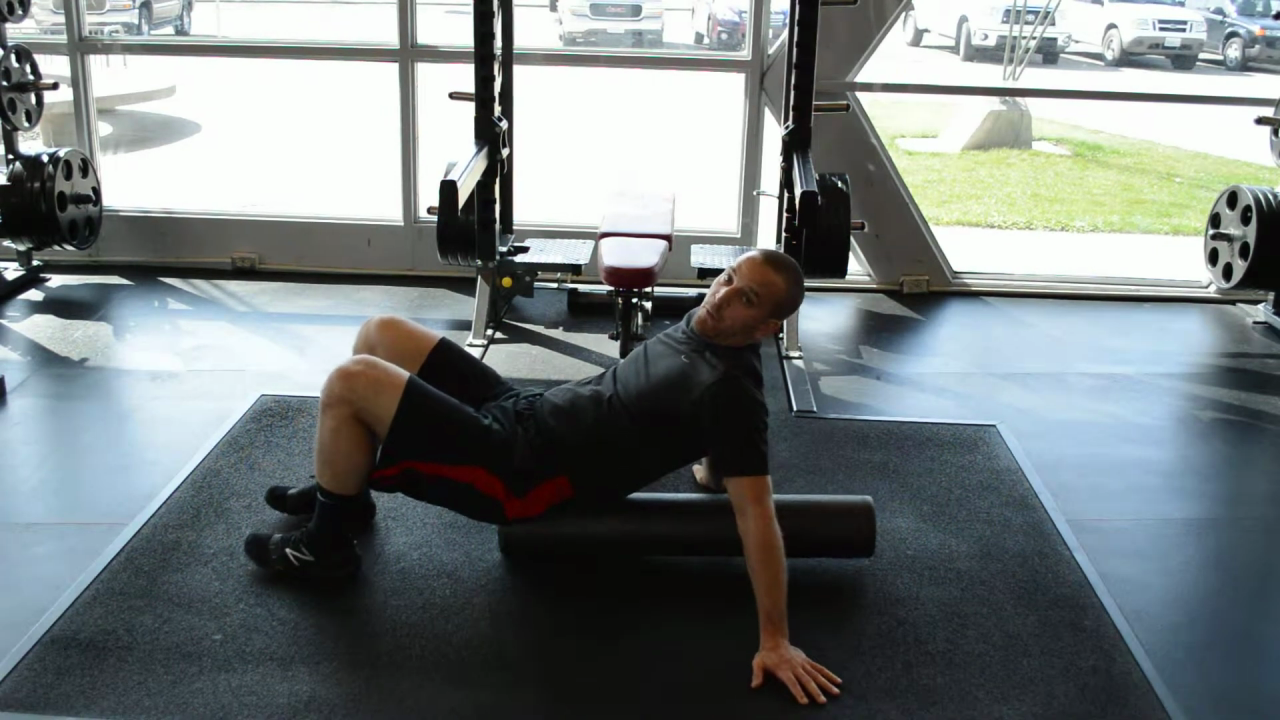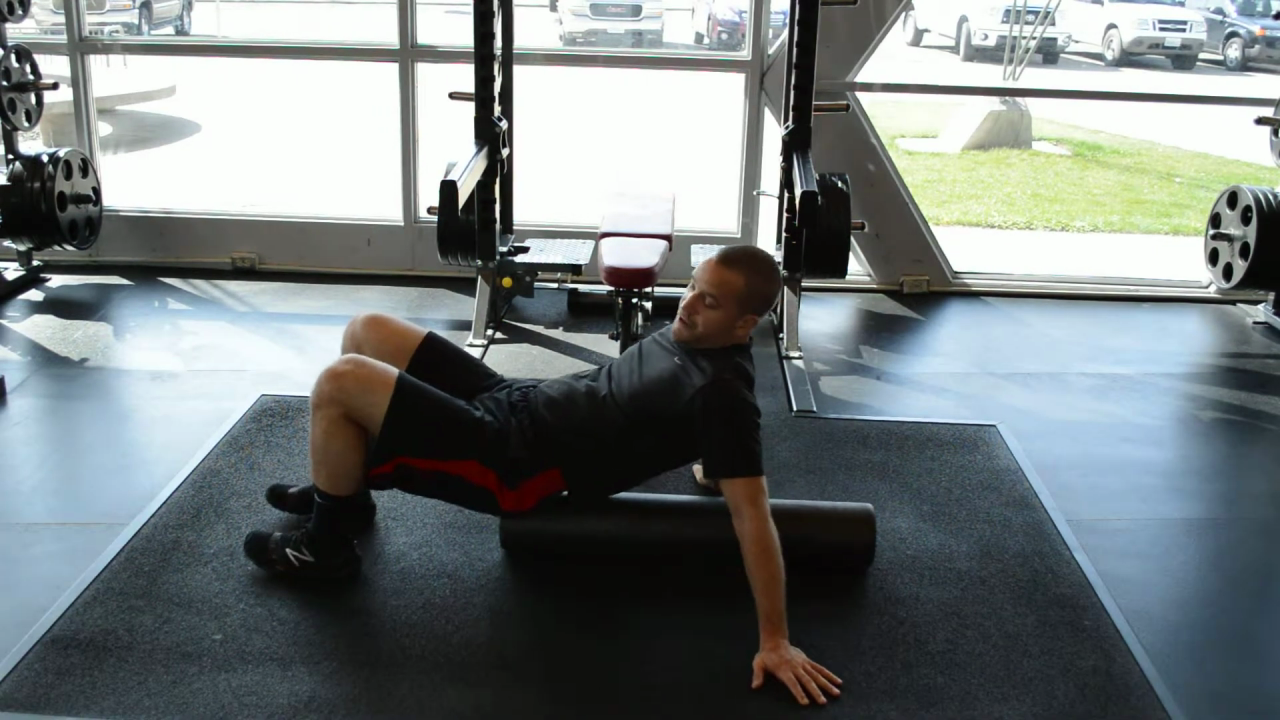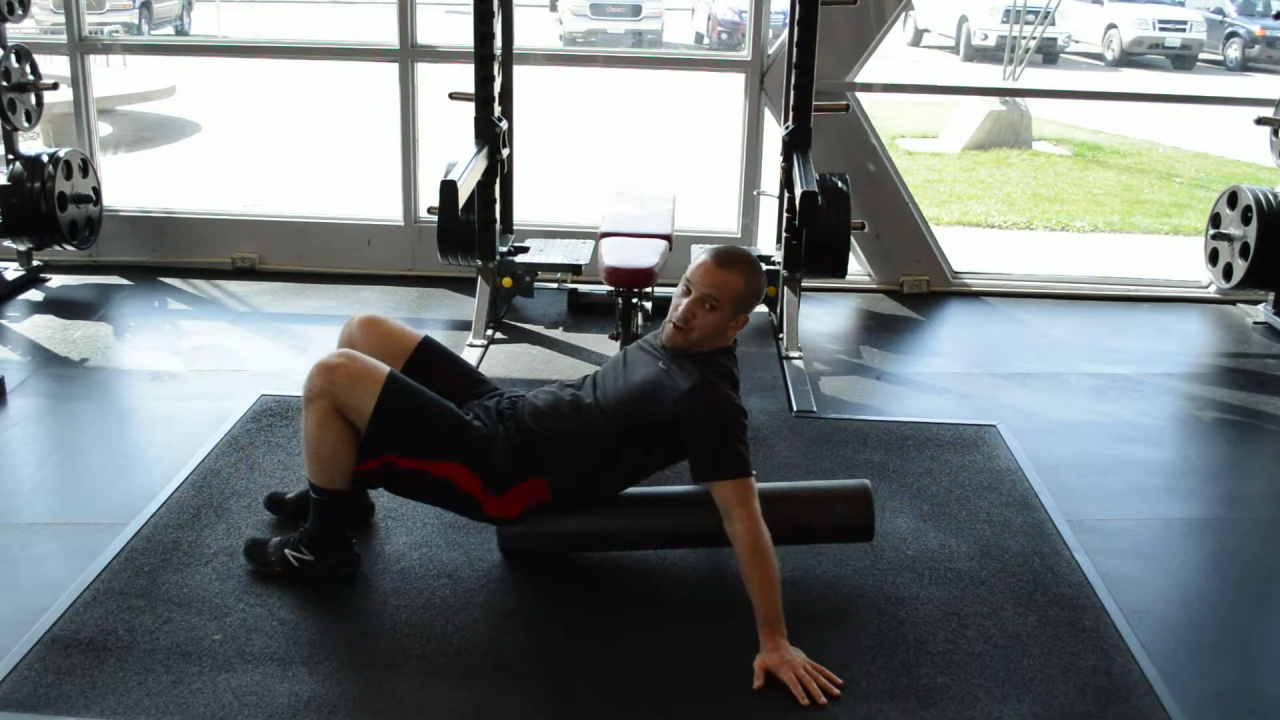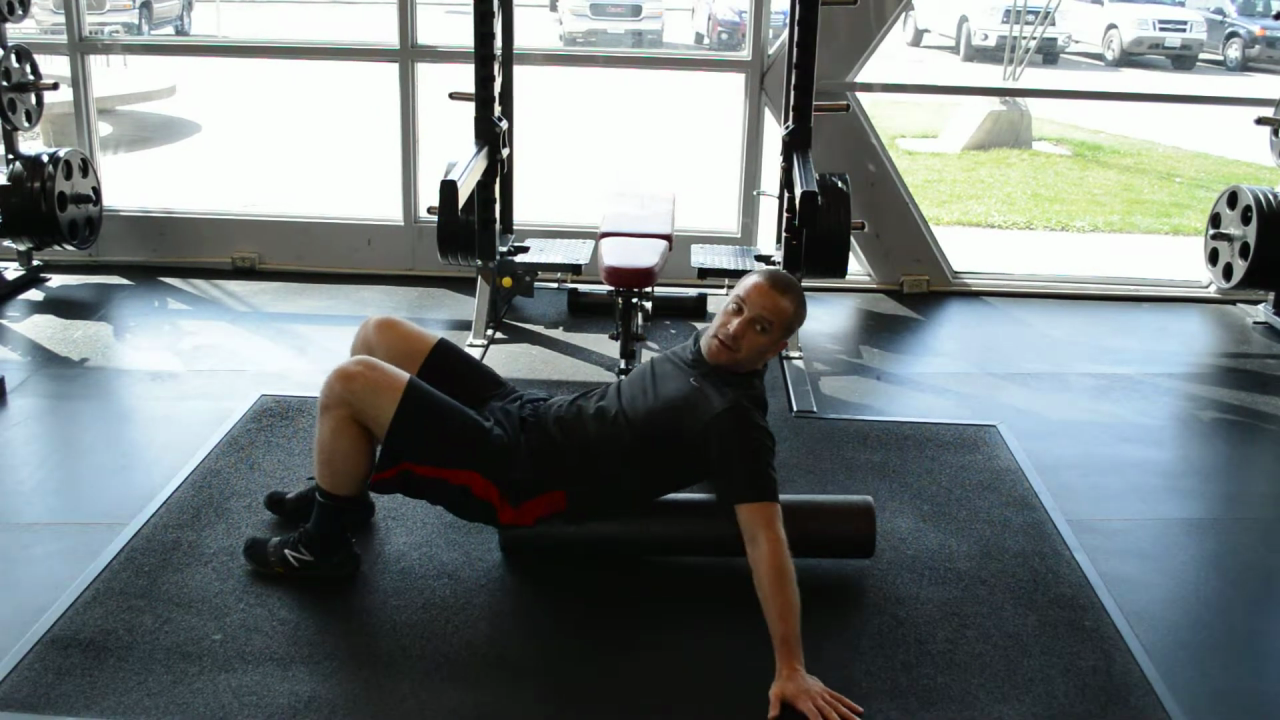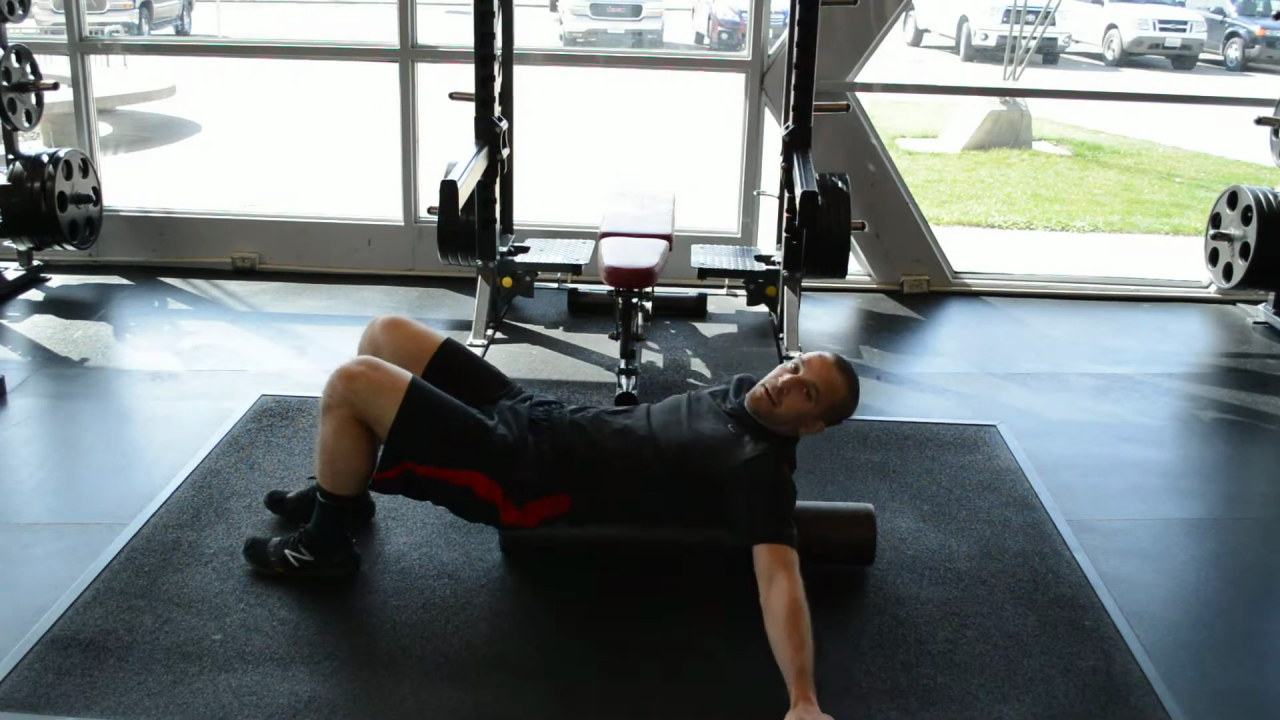
dt=0.4s
person 1, frame 1
left shoulder: (731, 391)
right shoulder: (704, 325)
left elbow: (754, 512)
left wrist: (774, 640)
left hip: (516, 469)
right hip: (520, 412)
left knee: (347, 383)
right knee: (380, 334)
left ankle: (326, 544)
right ankle: (345, 493)
person 1, frame 2
left shoulder: (721, 393)
right shoulder: (697, 328)
left elbow: (751, 515)
left wrist: (774, 641)
left hip: (509, 460)
right hip: (513, 403)
left knee: (337, 386)
right knee: (366, 332)
left ankle: (326, 545)
right ankle: (344, 492)
person 1, frame 3
left shoulder: (705, 398)
right shoulder: (682, 335)
left elbow: (743, 518)
left wrist: (774, 642)
left hip: (497, 468)
right hip: (504, 412)
left knee: (329, 377)
right knee: (362, 332)
left ankle: (324, 544)
right ankle: (343, 496)
person 1, frame 4
left shoulder: (736, 419)
right shoulder: (710, 346)
left elbow: (765, 541)
left wrist: (790, 669)
left hip: (516, 475)
right hip: (523, 415)
left knee: (347, 384)
right knee: (378, 333)
left ankle: (324, 544)
right ankle: (344, 493)
person 1, frame 5
left shoulder: (761, 468)
right shoulder: (749, 394)
left elbow: (779, 580)
left hip: (520, 476)
right hip: (535, 417)
left knee: (350, 384)
right knee: (385, 333)
left ankle: (323, 545)
right ankle: (343, 494)
